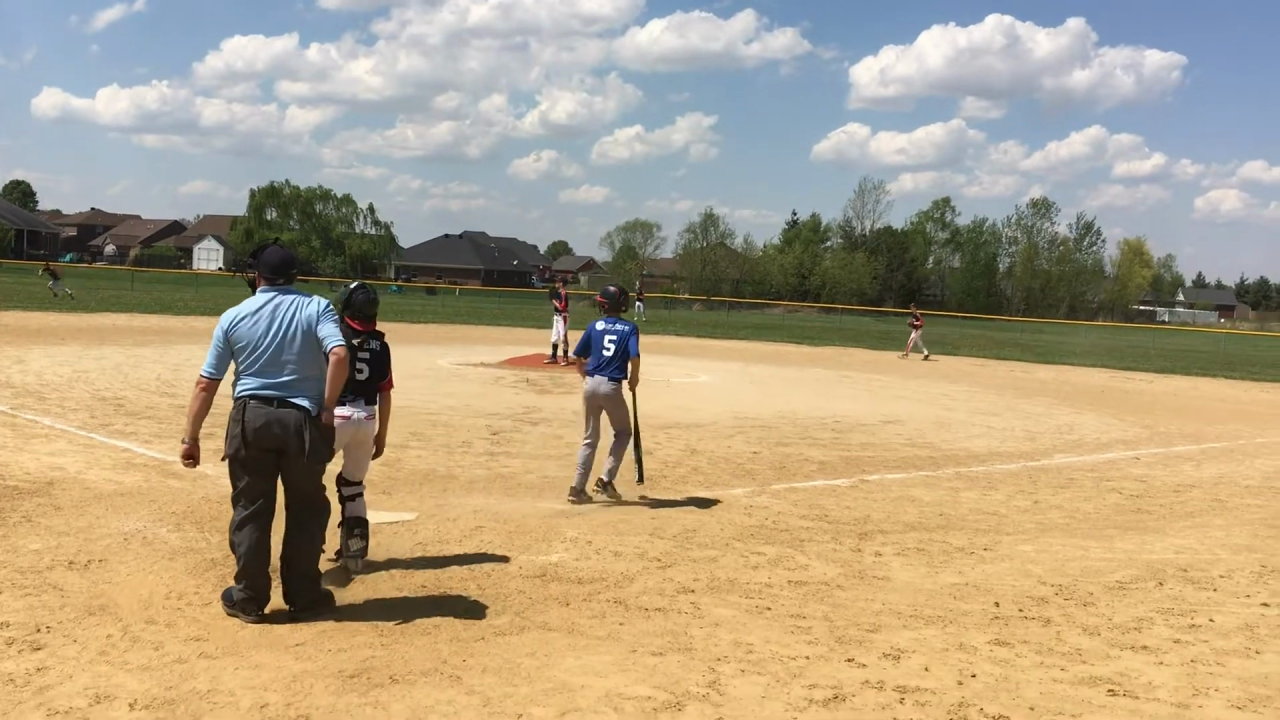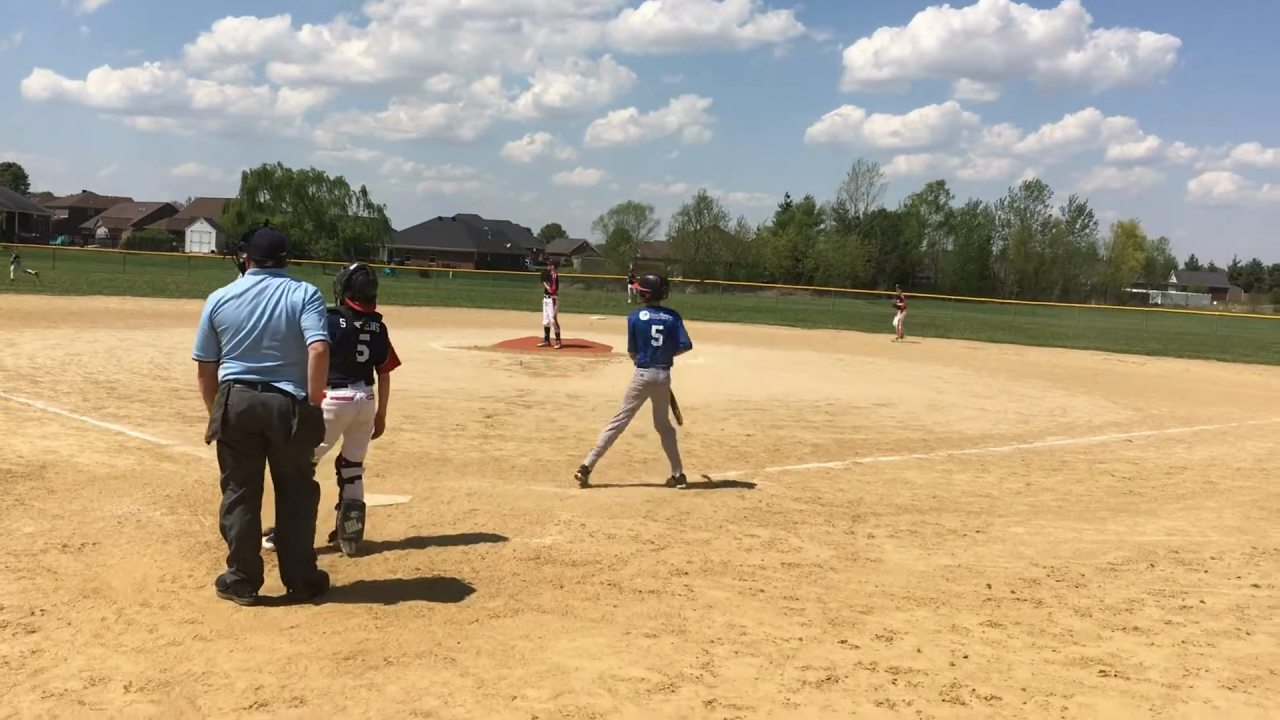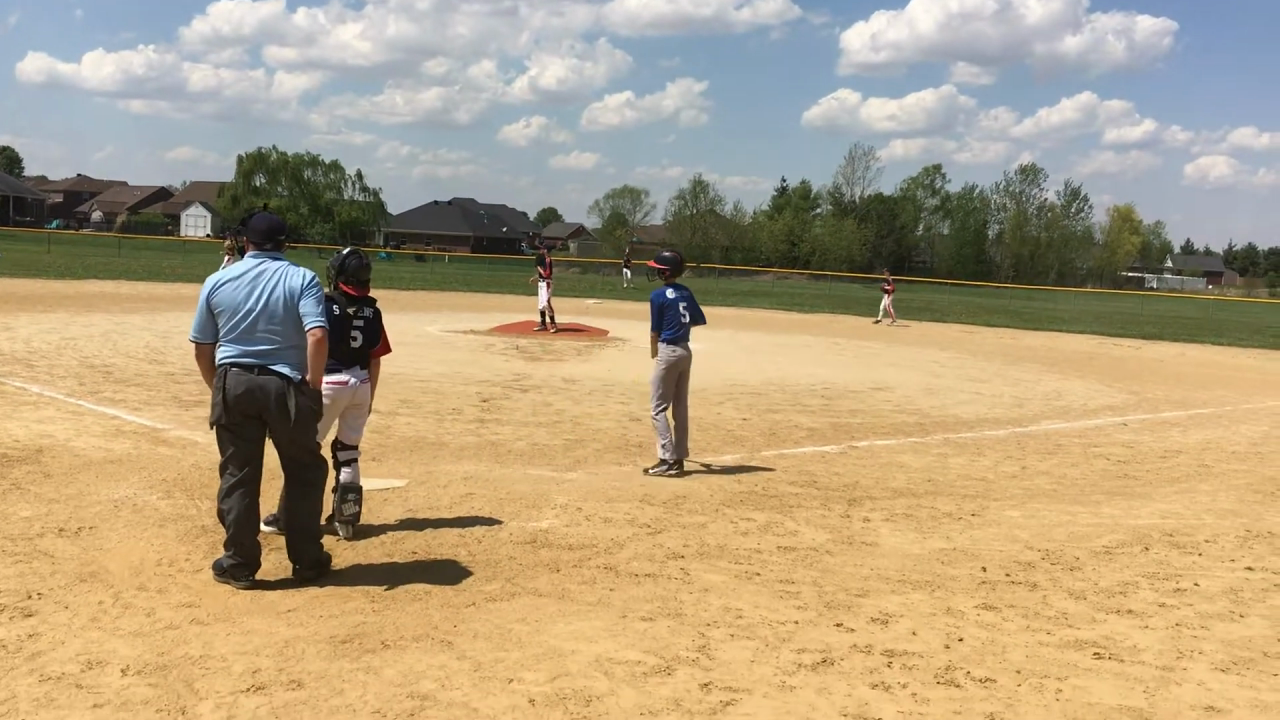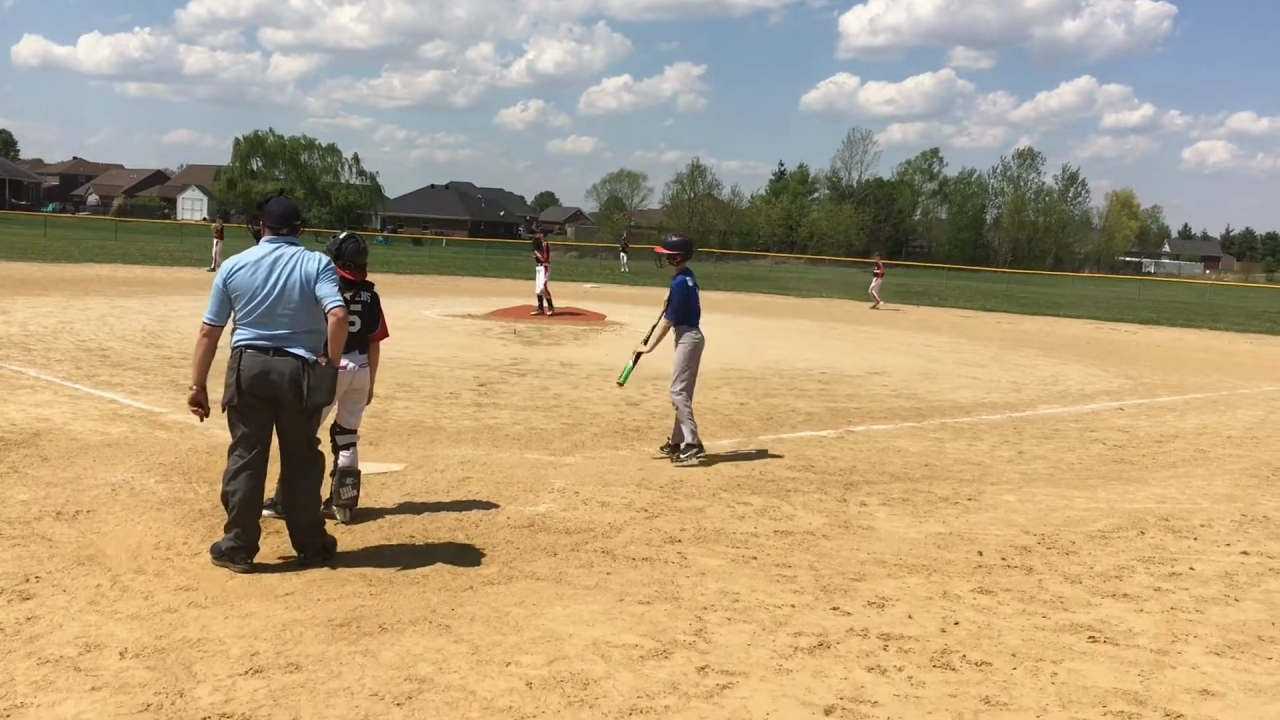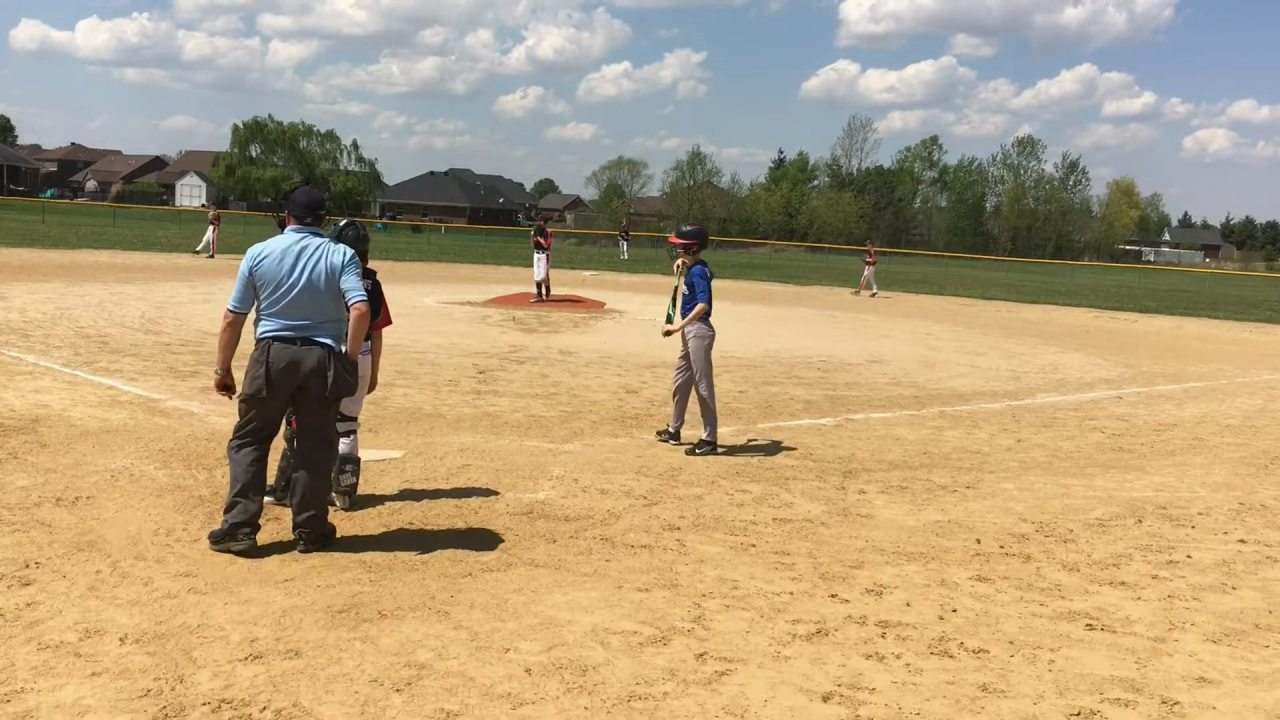
dt=0.3s
person 1, frame 1
left shoulder: (234, 317)
right shoulder: (316, 307)
left elbow: (206, 384)
right elbow: (339, 355)
left wrist: (191, 437)
right wrist: (327, 408)
left hip: (251, 418)
right hip: (301, 420)
left knee: (251, 510)
right knee: (308, 510)
left ankle: (249, 599)
right ankle: (303, 596)
person 1, frame 2
left shoulder: (220, 299)
right shoulder: (305, 294)
left elbow: (205, 367)
right elbow: (318, 349)
left wrist: (217, 411)
right wrist: (313, 402)
left hip: (236, 402)
right hip: (288, 404)
left knee: (240, 493)
right knee: (298, 493)
left ankle: (243, 581)
right ankle: (301, 579)
person 1, frame 3
left shoulder: (217, 282)
right shoulder: (302, 279)
left elbow: (203, 348)
right elbow: (317, 336)
left wrist: (219, 390)
right wrist: (312, 385)
left hip: (233, 384)
right hip: (285, 387)
left knee: (238, 476)
right knee: (305, 470)
left ankle: (240, 564)
right ankle: (307, 558)
person 1, frame 4
left shoulder: (234, 265)
right shoulder: (317, 263)
left elbow: (209, 331)
right elbow: (338, 315)
left wrist: (198, 384)
right wrist: (331, 361)
left hip: (249, 367)
right hip: (299, 370)
left knee: (245, 458)
right knee: (301, 459)
left ankle: (238, 547)
right ankle: (309, 544)
person 1, frame 5
left shoulder: (259, 253)
right shoulder: (341, 255)
left elbow: (233, 319)
right elbow: (360, 310)
left wrist: (222, 368)
right wrist: (350, 357)
left hip: (272, 356)
right hip: (322, 359)
left knee: (248, 440)
right knee: (316, 446)
left ankle: (239, 527)
right ankle: (310, 530)
person 2, frame 1
right shoulder: (380, 345)
right elbow: (385, 395)
right wrist: (382, 434)
left hip: (335, 416)
right hip: (366, 419)
right knee: (353, 486)
right ankle: (354, 552)
person 2, frame 2
left shoulder: (329, 321)
right shoulder: (378, 327)
right elbow: (384, 375)
right wrist: (381, 414)
left hip: (334, 399)
right hip: (365, 400)
right knee: (352, 469)
right ankle: (349, 536)
person 2, frame 3
left shoulder: (324, 307)
right shoulder: (372, 312)
right elbow: (375, 360)
right wrist: (369, 397)
left hip: (330, 384)
right hip: (360, 385)
right knee: (348, 452)
left ankle: (288, 517)
right ankle: (346, 518)
person 2, frame 4
right shoulder: (370, 296)
right elbow: (374, 344)
right wrist: (369, 383)
right hip: (359, 369)
right knee: (347, 437)
left ankle: (285, 502)
right ankle: (343, 503)
person 2, frame 5
right shoulder: (372, 283)
right elbow: (376, 333)
right wrist: (373, 372)
right hip: (361, 357)
right knee: (348, 424)
left ankle: (285, 488)
right ankle: (343, 490)
person 3, frame 1
left shoulder: (594, 326)
right shoulder: (629, 328)
left elbow: (578, 357)
right elbow: (634, 356)
right wrist: (633, 377)
left hip: (591, 385)
right hip: (611, 387)
left knee: (590, 438)
right knee: (623, 433)
left ankle: (578, 488)
right ankle: (606, 480)
person 3, frame 2
left shoulder: (635, 317)
right shoulder: (673, 316)
left elbow: (632, 352)
right elbow: (686, 345)
right wrist: (667, 354)
left hip: (643, 375)
right hip: (663, 376)
left knee: (617, 424)
right knee: (663, 425)
left ankle: (588, 467)
right ankle: (678, 475)
person 3, frame 3
left shoulder: (658, 295)
right shoulder: (686, 292)
left elbow: (655, 331)
right elbow: (700, 320)
left wrist: (653, 352)
left hip: (668, 352)
right hip: (685, 351)
left knee: (658, 407)
right knee: (680, 407)
left ankle: (667, 459)
right ankle: (677, 458)
person 3, frame 4
left shoulder: (678, 283)
right shoulder: (686, 275)
left elbow: (669, 320)
left wrist: (650, 346)
left hip: (687, 337)
right hip: (692, 336)
left knee: (679, 390)
right knee: (681, 391)
left ankle: (693, 443)
right ankle: (676, 442)
person 3, frame 5
left shoulder: (697, 272)
right shoulder: (695, 266)
left elbow: (703, 305)
left wrist: (679, 325)
right wrist: (684, 263)
left hip: (699, 330)
right hip: (691, 330)
left knee: (702, 385)
right knee: (681, 381)
left ankle: (710, 439)
right ankle: (673, 430)
